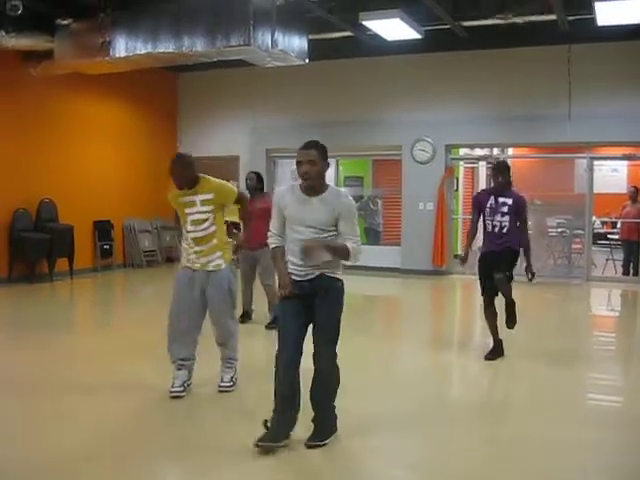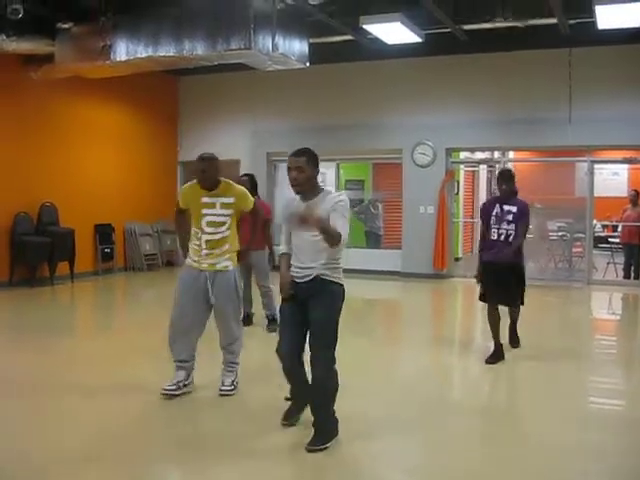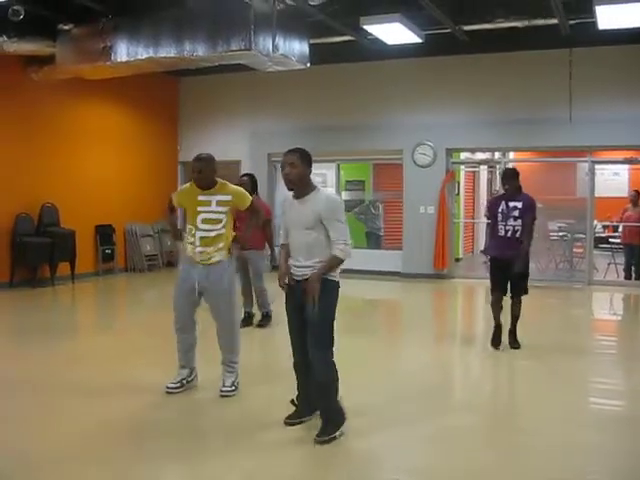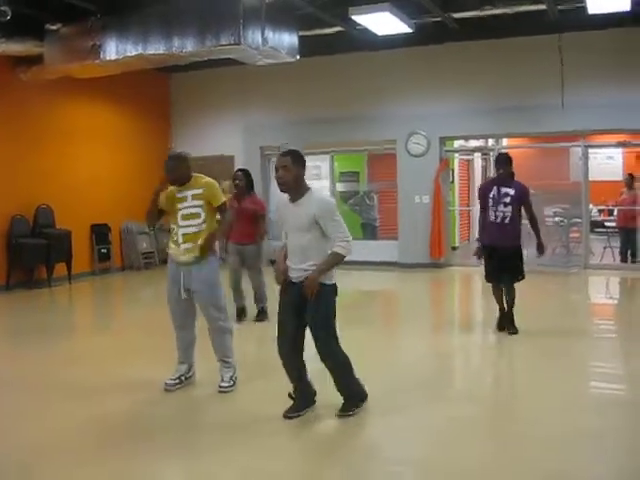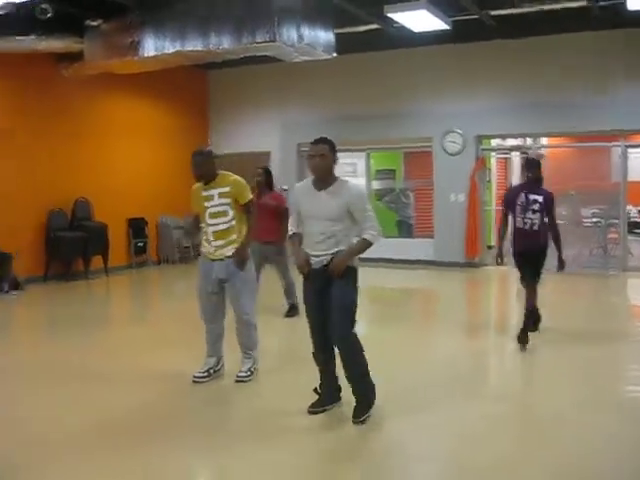
dt=0.3s
person 1, frame 1
left shoulder: (342, 201)
right shoulder: (283, 196)
left elbow: (352, 249)
right elbow: (275, 237)
left wrist: (324, 245)
right wrist: (281, 273)
left hip: (328, 285)
right hip: (293, 284)
left knee: (324, 357)
right knee: (287, 355)
left ankle: (325, 424)
right ankle: (280, 427)
person 1, frame 2
left shoulder: (336, 202)
right shoulder: (289, 205)
left elbow: (338, 241)
left wrist: (318, 221)
right wrist: (284, 273)
left hip: (326, 286)
right hip: (296, 286)
left knee: (321, 358)
right knee: (287, 352)
left ankle: (326, 426)
right ankle: (301, 398)
person 1, frame 3
left shoulder: (328, 201)
right shoulder: (286, 203)
left elbow: (343, 248)
left wrist: (317, 276)
right wrist: (283, 263)
left hip: (322, 284)
right hip: (295, 283)
left knee: (319, 352)
right knee: (299, 351)
left ankle: (332, 417)
right ankle: (306, 403)
person 1, frame 4
left shoulder: (321, 203)
right shoulder: (282, 206)
left elbow: (343, 244)
left wrist: (318, 275)
right wrist: (280, 262)
left hip: (319, 285)
right hip: (291, 285)
left knee: (327, 346)
right knee: (287, 346)
left ankle: (355, 395)
right ankle: (304, 396)
person 1, frame 5
left shoulder: (352, 192)
right shoulder: (298, 191)
left elbow: (371, 232)
left wrist: (346, 256)
right wrist: (298, 253)
left hip: (340, 271)
right hip: (312, 272)
left knee: (342, 334)
right knee: (319, 337)
left ankle: (365, 394)
right ankle: (329, 392)
person 2, frame 1
left shoulder: (217, 187)
right shoulder: (174, 195)
left elbow: (245, 202)
left wrist: (242, 234)
right wrist: (187, 245)
left hip: (218, 265)
right hip: (188, 267)
left knee: (224, 319)
right knee: (182, 321)
left ankle: (228, 369)
right ankle: (182, 371)
person 2, frame 2
left shoulder: (237, 193)
right shoulder: (187, 191)
left elbow: (256, 215)
right wrist: (184, 244)
left hip: (225, 268)
right hip: (194, 267)
left knee: (229, 324)
right knee: (182, 321)
left ankle: (230, 372)
right ankle: (183, 373)
person 2, frame 3
left shoulder: (233, 193)
right shoulder: (185, 192)
left elbow: (256, 212)
right elbow: (170, 207)
right wrist: (174, 229)
left hip: (219, 264)
right hip: (189, 263)
left knee: (226, 321)
right knee: (182, 319)
left ankle: (230, 372)
right ankle: (186, 371)
person 2, frame 4
left shoulder: (207, 186)
right shoulder: (167, 193)
left elbow: (225, 216)
right elbow: (151, 221)
left wrist: (211, 241)
right wrist: (156, 195)
left hip: (203, 261)
right hip: (176, 263)
left knee: (216, 316)
right knee: (181, 318)
left ankle: (227, 368)
right ankle: (185, 367)
person 2, frame 5
left shoulder: (235, 183)
right shoulder: (196, 190)
left elbow: (252, 215)
left wrist: (244, 247)
left hip: (235, 257)
right hip: (208, 259)
left knee: (243, 311)
right knee: (210, 313)
left ankle: (248, 359)
right ankle: (213, 360)
person 3, frame 1
left shoulder: (517, 200)
right shoulder: (480, 197)
left elbow: (524, 231)
right elbow: (474, 224)
left wrist: (528, 262)
right wrist: (466, 249)
left hip: (509, 248)
right hip: (488, 250)
left knee: (500, 277)
right knee: (487, 299)
left ankle: (510, 303)
right ankle: (497, 344)
person 3, frame 2
left shoulder: (522, 207)
right shoulder: (487, 206)
left elbow: (521, 236)
right elbow: (483, 237)
left wrist: (508, 252)
right wrist: (479, 264)
left hip: (513, 262)
right hip: (490, 262)
left knee: (513, 303)
right knee: (491, 303)
left ankle: (513, 329)
right ankle: (497, 347)
person 3, frame 3
left shoulder: (528, 202)
right shoulder: (494, 203)
left elbow: (529, 233)
left wrist: (522, 258)
right wrist: (490, 252)
left hip: (518, 257)
right hip: (498, 256)
left knee: (516, 296)
right knee: (496, 295)
left ankle: (513, 332)
right ankle: (497, 326)
person 3, frame 4
left shoulder: (520, 189)
right shoulder: (485, 188)
left elbow: (530, 216)
right elbow: (483, 217)
left wrist: (539, 241)
right wrist: (479, 243)
left hip: (511, 244)
right hip: (490, 243)
left knee: (509, 282)
right knee: (495, 281)
left ankle: (509, 314)
right ankle: (502, 313)
person 3, frame 5
left shoulder: (547, 196)
right shoulder: (512, 193)
left elbow: (552, 225)
right elbow: (504, 221)
left wrist: (560, 254)
right wrist: (500, 248)
left hip: (538, 247)
right hip: (520, 247)
left knee: (530, 284)
right knee: (529, 283)
left ankle: (525, 328)
right ankle: (534, 315)
person 4, frame 1
left shoulder: (268, 201)
left hip: (264, 249)
right hip: (246, 249)
left knee: (268, 284)
right knee: (246, 283)
left ankle: (275, 316)
right ankle: (246, 311)
person 4, frame 2
left shoulder: (262, 206)
left elbow: (267, 231)
left wrist: (271, 251)
left hip: (258, 251)
right hip: (240, 251)
left knee: (264, 285)
right knee: (244, 285)
left ankle: (272, 317)
right ankle: (247, 314)
person 4, frame 3
left shoulder: (262, 206)
left elbow: (268, 231)
right elbow: (233, 227)
left wrist: (272, 252)
left hip: (255, 251)
right hip: (239, 250)
left knee: (258, 284)
right knee: (245, 285)
left ankle: (266, 313)
right ankle: (248, 314)
person 4, frame 4
left shoulder: (256, 202)
right shoulder: (231, 200)
left elbow: (262, 226)
right elbow: (229, 222)
left wrist: (259, 246)
right wrist: (226, 241)
left hip: (251, 245)
right hip: (234, 245)
left knee: (256, 279)
right knee: (234, 279)
left ankle: (262, 309)
right ankle: (241, 308)
person 4, frame 5
left shoulder: (278, 198)
right shoulder: (254, 198)
left elbow: (285, 221)
right elbow: (252, 219)
left wrist: (282, 241)
right wrist: (250, 238)
left hip: (274, 244)
right hip: (257, 243)
left knee: (285, 275)
left ankle: (293, 304)
